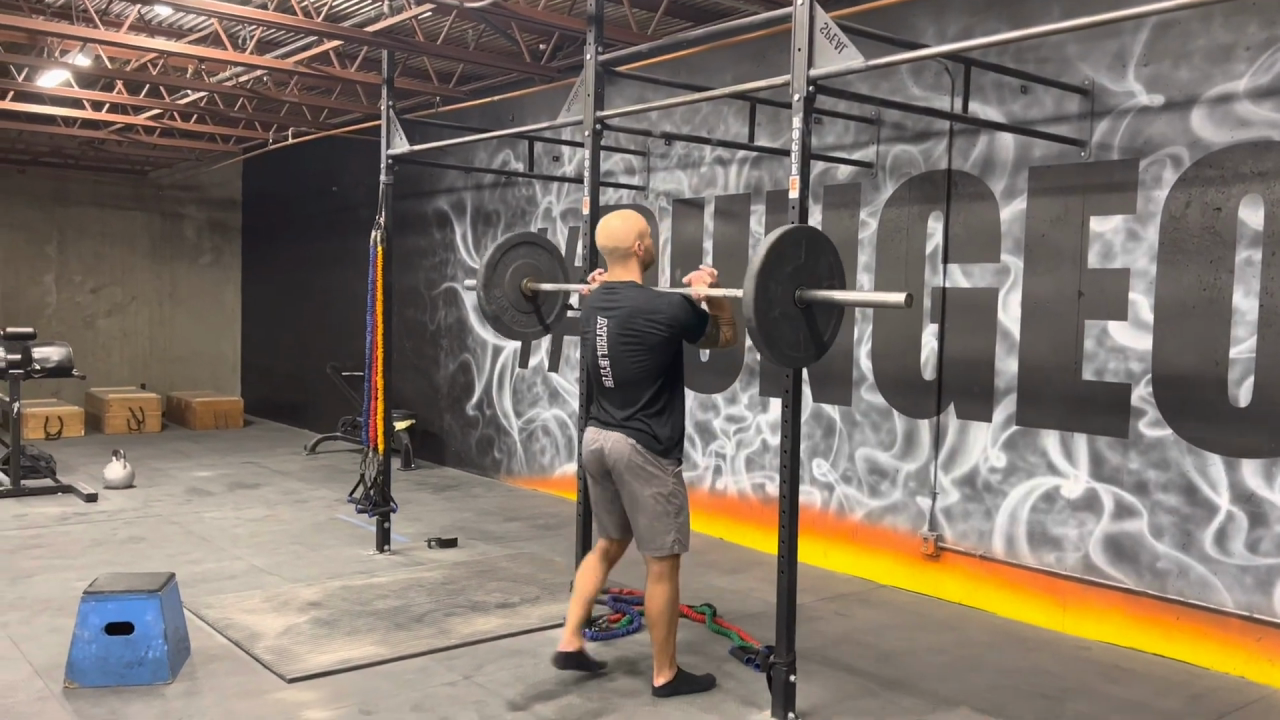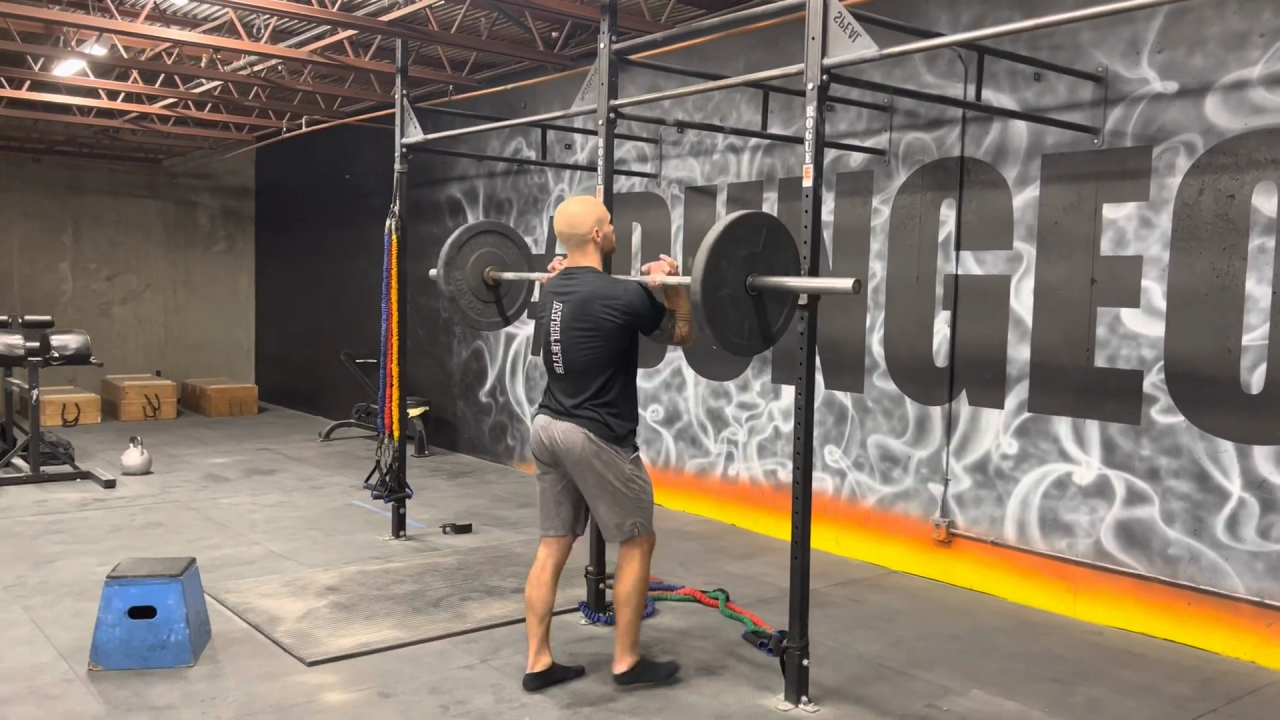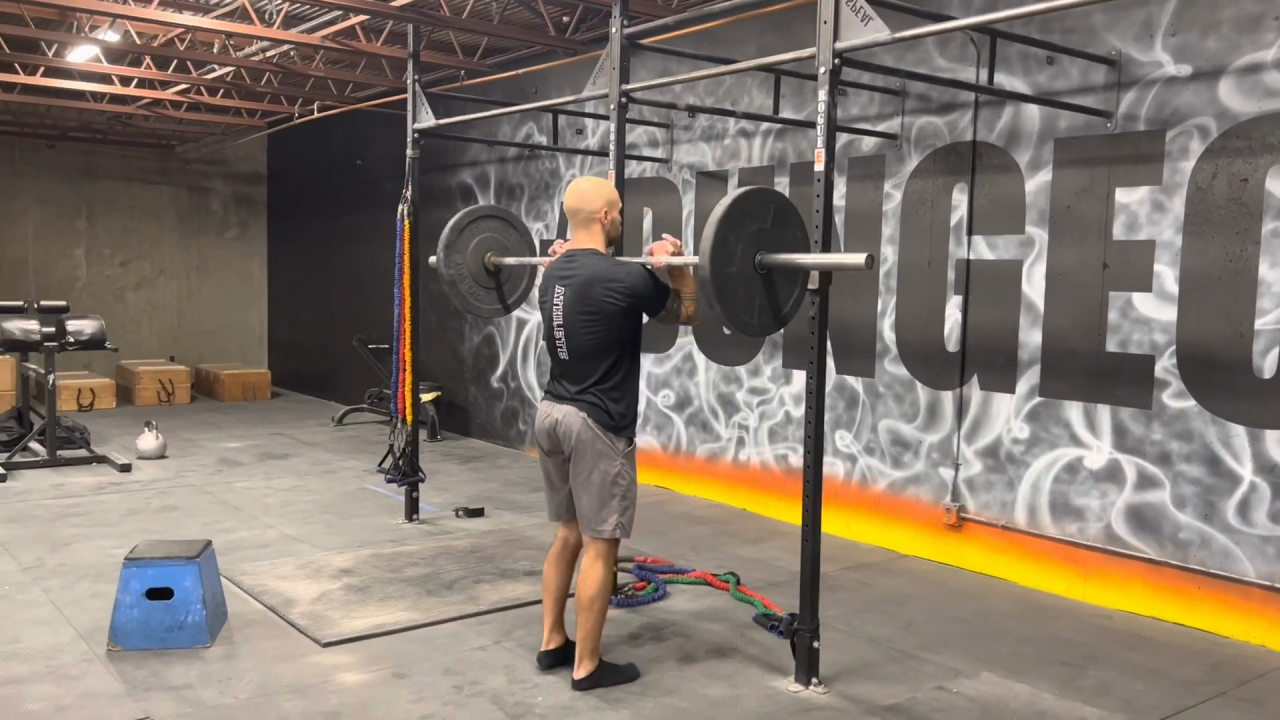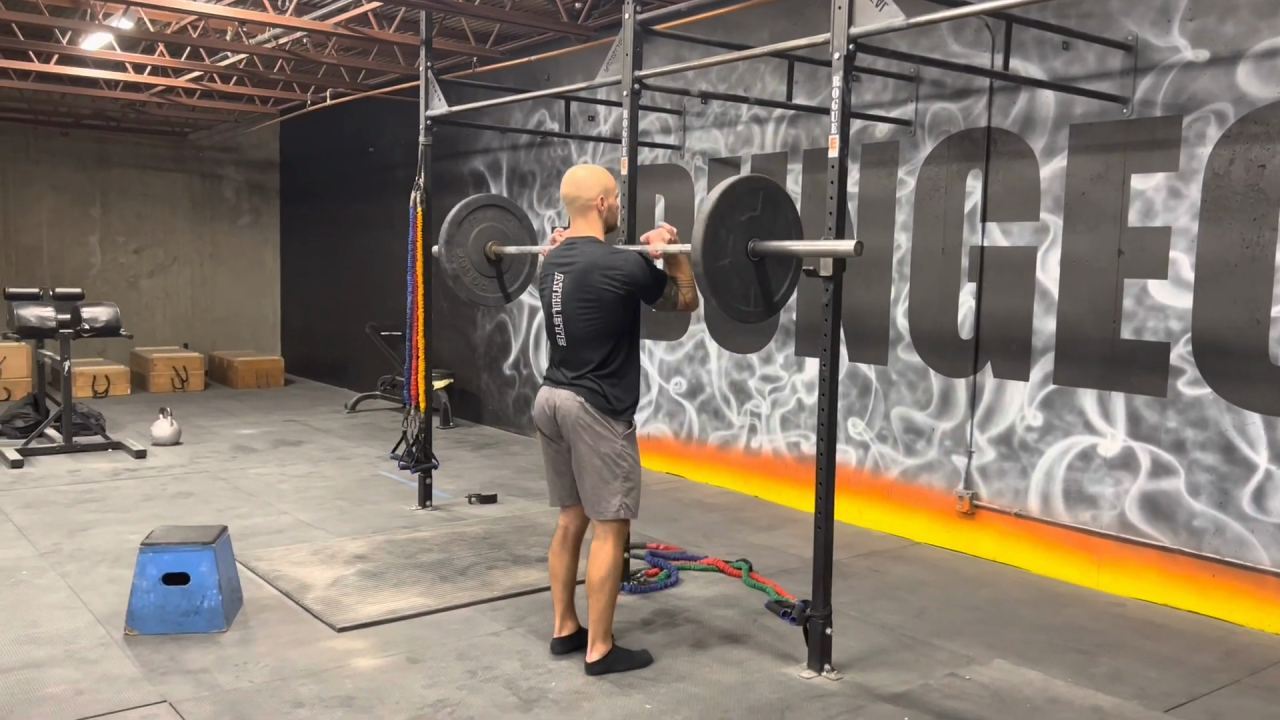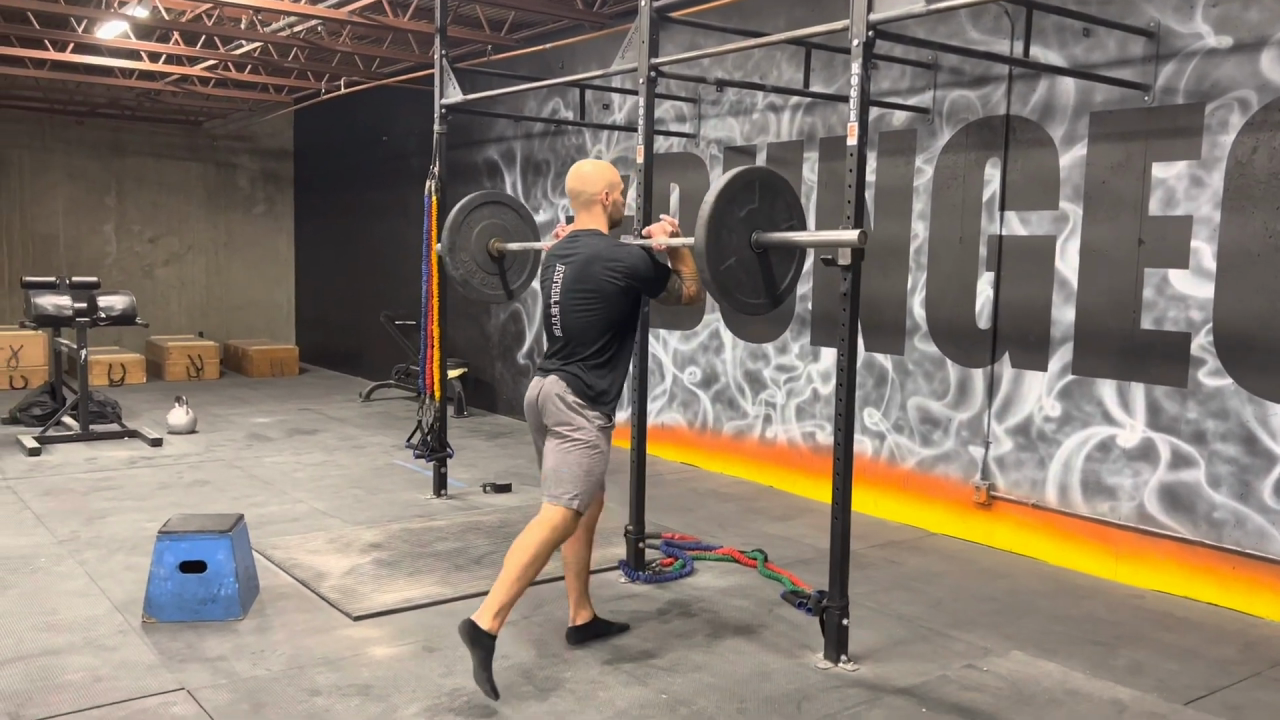
dt=0.5s
person 1, frame 1
left shoulder: (593, 302)
right shoulder: (666, 307)
right elbow: (726, 338)
right wrist: (712, 295)
left hip: (597, 438)
right hip: (645, 448)
left knee: (608, 546)
right knee: (662, 562)
left ankle: (571, 642)
right ankle: (665, 674)
person 1, frame 2
left shoulder: (552, 290)
right shoulder: (623, 295)
right elbow: (682, 333)
right wrist: (672, 286)
left hip: (548, 428)
right hip: (597, 439)
left knee: (552, 549)
right knee: (637, 543)
left ankle: (538, 662)
right ankle: (627, 660)
person 1, frame 3
left shoulder: (553, 273)
right shoulder: (625, 278)
right elbow: (687, 312)
right wrist: (675, 264)
left hip: (551, 413)
right hip: (597, 425)
left knee: (570, 534)
right knee: (600, 546)
left ankle: (552, 642)
right ankle: (586, 665)
person 1, frame 4
left shoulder: (553, 261)
right shoulder: (623, 266)
right elbow: (685, 300)
right wrist: (671, 251)
left hip: (551, 399)
right hip: (596, 410)
left knee: (572, 519)
right knee: (611, 527)
left ankle: (566, 629)
right ankle: (600, 648)
person 1, frame 5
left shoulder: (557, 254)
right shoulder: (625, 259)
right elbow: (690, 292)
right wrist: (673, 245)
left hip: (544, 389)
right hip: (579, 401)
left knee: (587, 505)
right knee: (559, 517)
left ankle: (581, 617)
right ankle: (486, 622)
